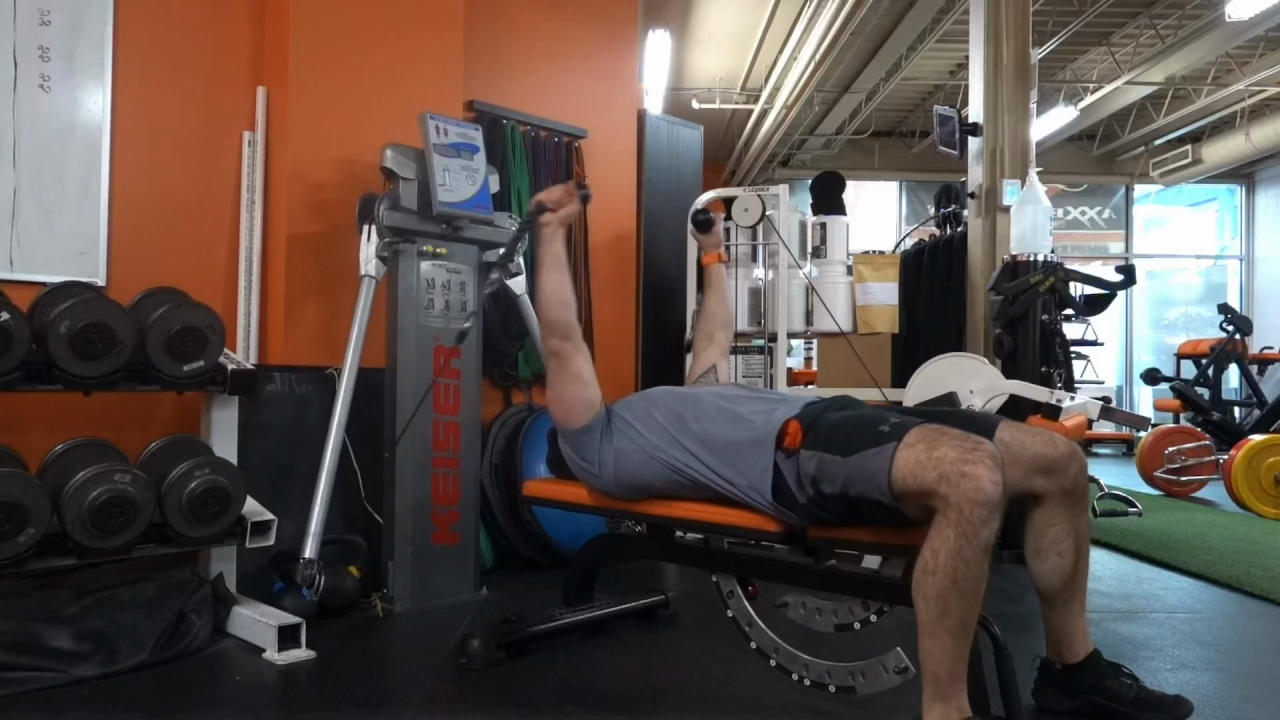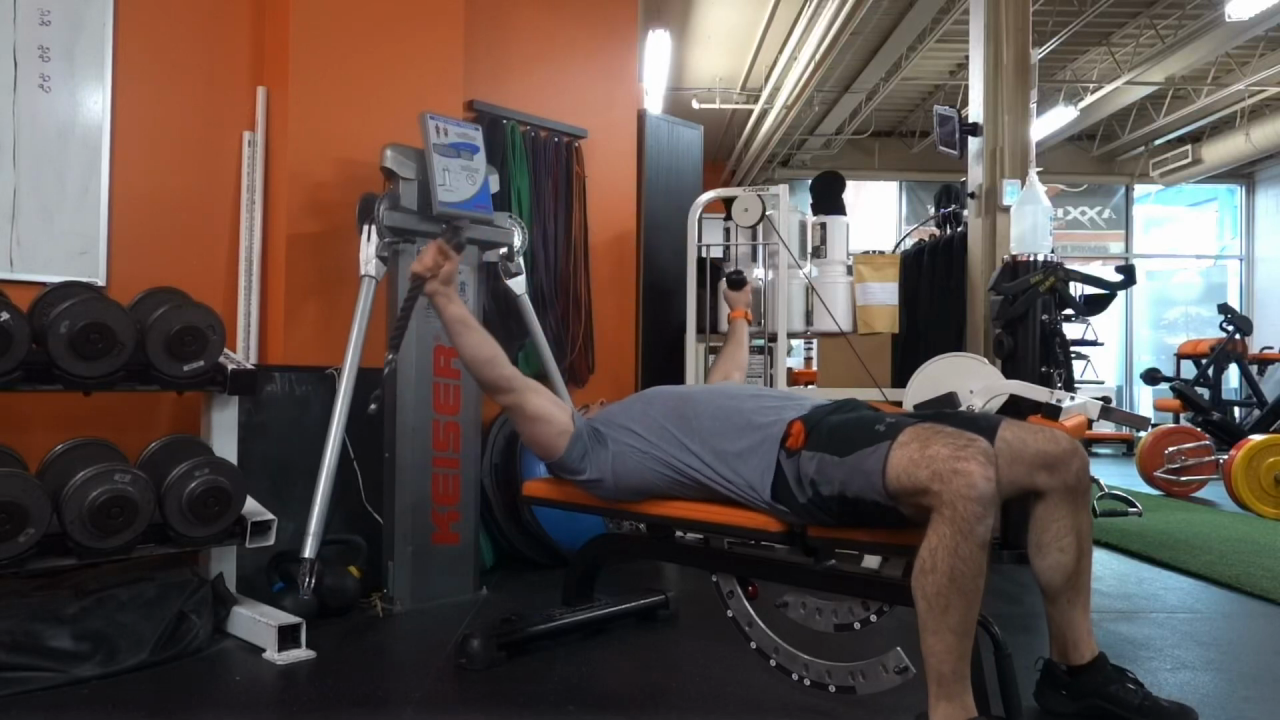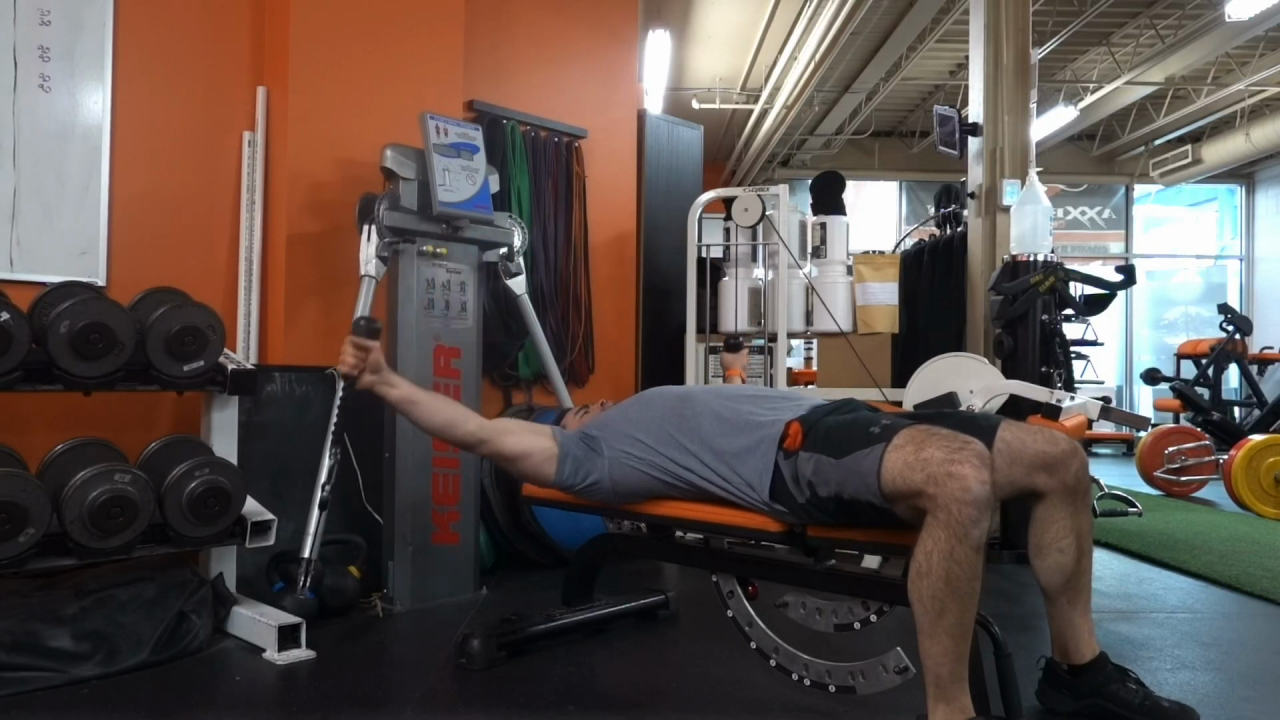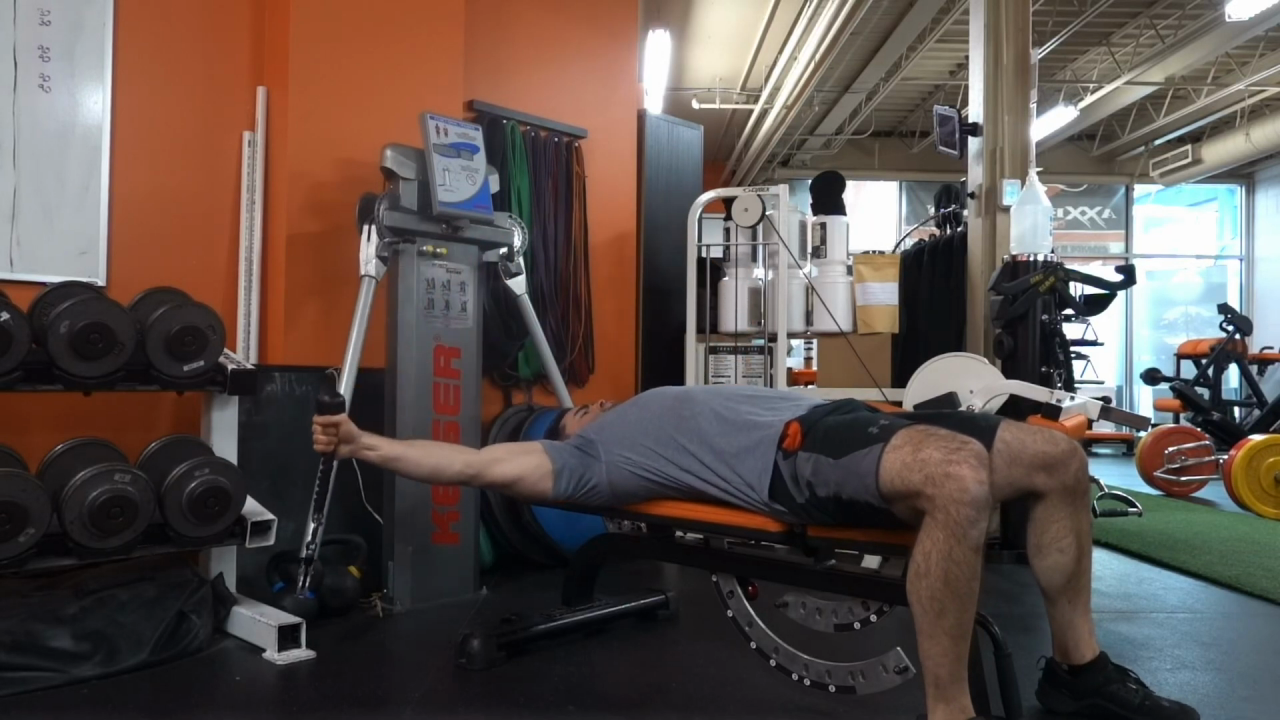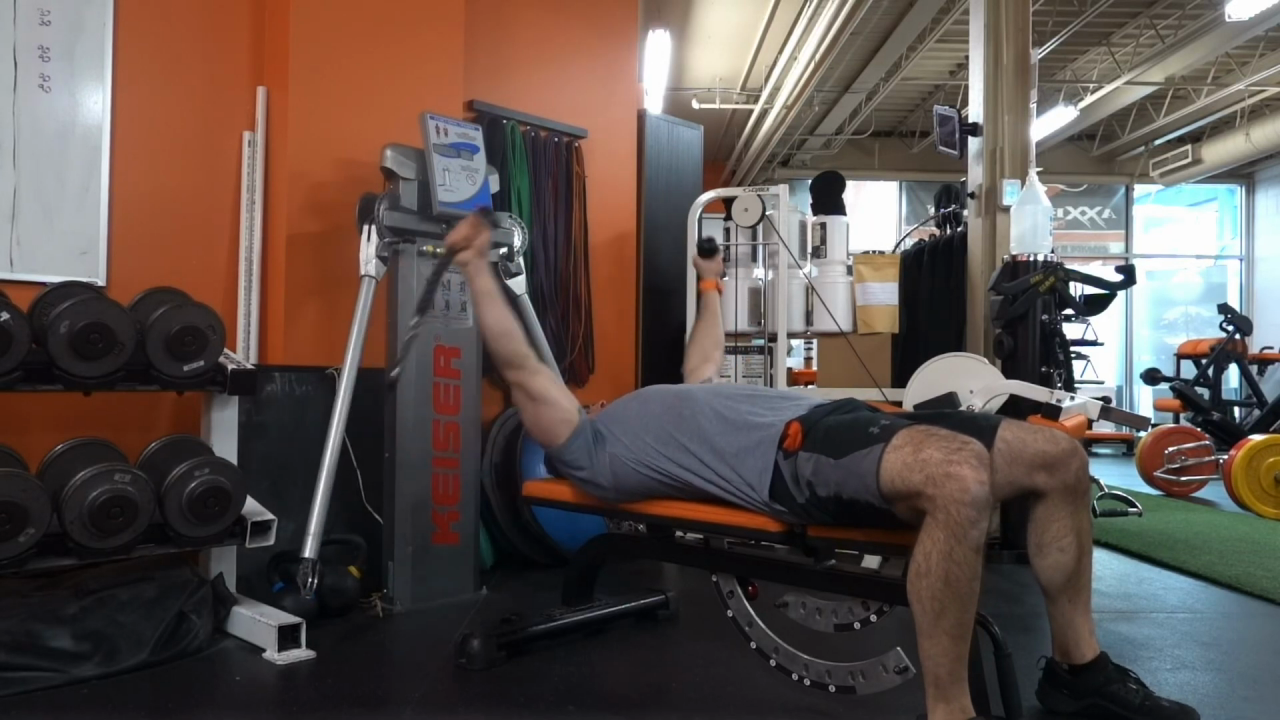
dt=0.5s
person 1, frame 1
left shoulder: (681, 409)
right shoulder: (600, 449)
left elbow: (711, 341)
right elbow: (563, 346)
left wrist: (711, 259)
right wrist: (555, 232)
left hip: (833, 421)
right hip: (788, 453)
left knee: (1059, 463)
right knee: (972, 481)
person 1, frame 2
left shoulder: (648, 414)
right shoulder: (592, 452)
left elbow: (726, 386)
right elbow: (510, 389)
left wrist: (738, 318)
right wrist: (445, 293)
left hip: (835, 420)
right hip: (791, 452)
left knee: (1059, 460)
right knee: (967, 476)
person 1, frame 3
left shoulder: (649, 414)
right shoulder: (590, 456)
right elbow: (488, 433)
left wrist: (735, 371)
right wrist: (383, 381)
left hip: (836, 415)
right hip: (794, 452)
left knee: (1058, 459)
right knee: (963, 478)
person 1, frame 4
left shoulder: (639, 418)
right shoulder: (587, 459)
right elbow: (484, 463)
left wrist: (728, 404)
right wrist: (364, 444)
left hip: (833, 416)
right hip: (792, 455)
left knee: (1057, 459)
right knee: (960, 478)
person 1, frame 5
left shoulder: (656, 405)
right shoulder: (597, 450)
left elbow: (705, 357)
right elbow: (524, 374)
left wrist: (711, 286)
right wrist: (477, 262)
left hip: (833, 418)
right hip: (785, 454)
left knee: (1057, 457)
right knee: (963, 479)
